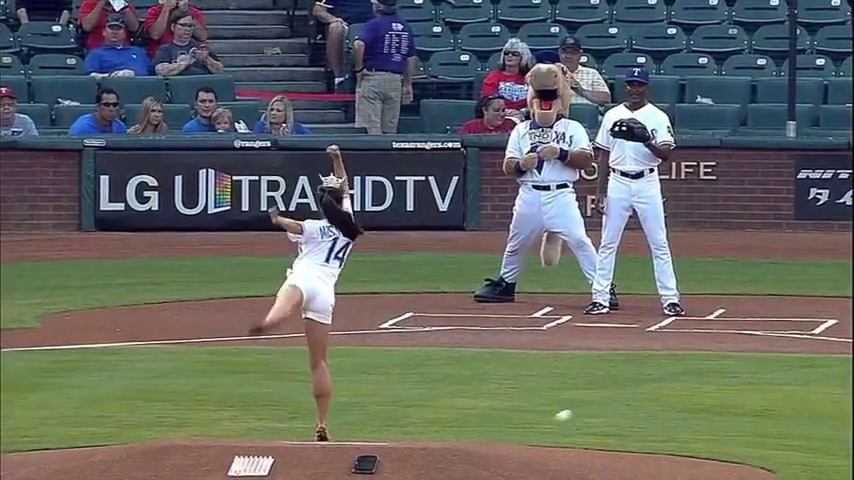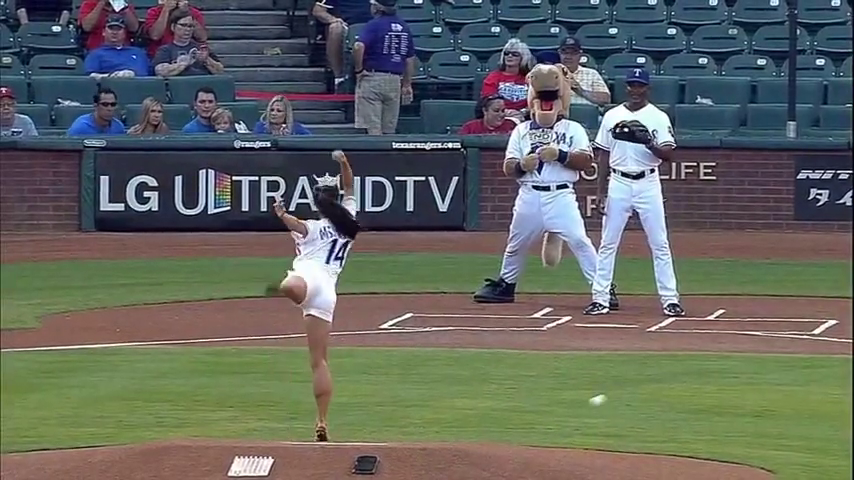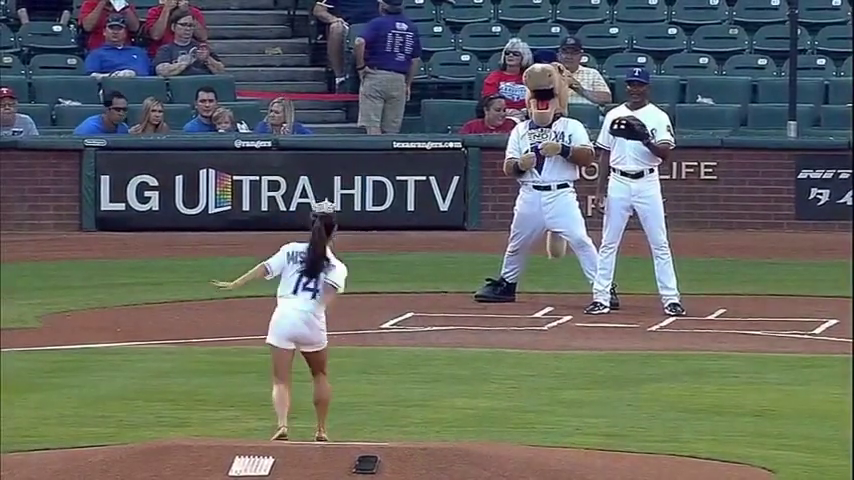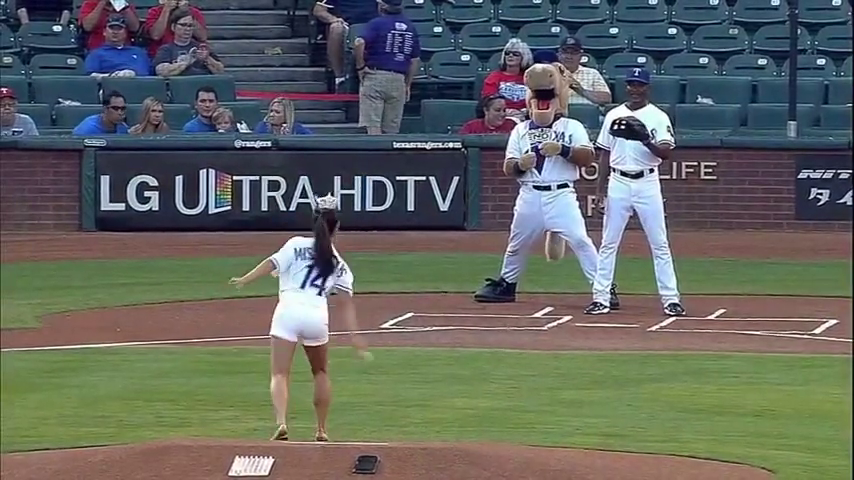
dt=0.3s
person 1, frame 1
left shoulder: (312, 227)
right shoulder: (348, 227)
left elbow: (295, 227)
right elbow: (343, 188)
left wrist: (279, 219)
right wrist: (338, 159)
left hip: (301, 283)
right hip: (324, 296)
right knee: (318, 362)
left ankle: (269, 321)
right ankle: (322, 425)
person 1, frame 2
left shoulder: (313, 227)
right shoulder: (346, 220)
left elbow: (296, 223)
right elbow: (349, 187)
left wrist: (282, 215)
right wrist: (344, 163)
left hip: (306, 279)
right hip: (327, 294)
right knee: (319, 361)
left ankle: (284, 288)
right ankle: (322, 423)
person 1, frame 3
left shoulder: (291, 250)
right shoulder: (335, 265)
left elbow: (263, 269)
right elbow: (333, 291)
left wrist: (235, 284)
right wrist: (320, 309)
left hip: (283, 319)
right hip: (312, 324)
left knee: (281, 383)
right knee: (320, 376)
left ankle: (282, 426)
right ankle: (321, 431)
person 1, frame 4
left shoulder: (296, 244)
right shoulder: (339, 264)
left elbow: (271, 263)
right elbow: (346, 305)
left wrist: (245, 279)
right wrist: (357, 339)
left hip: (288, 312)
right hip: (316, 318)
left knee: (279, 375)
right knee: (320, 374)
left ankle: (281, 424)
right ankle: (321, 431)
person 2, frame 1
left shoulder: (658, 117)
right shoulder: (612, 115)
left elbow: (667, 154)
right elbow: (604, 155)
left wrist: (649, 144)
right wrist: (600, 190)
left hip: (647, 184)
right hip: (618, 184)
left knee: (659, 244)
right knee: (608, 243)
left ankle: (670, 299)
right ankle: (600, 299)
person 2, frame 2
left shoulder: (659, 117)
right shoulder: (612, 116)
left elbow: (669, 155)
right elbow: (604, 155)
left wrist: (650, 144)
right wrist: (600, 190)
left hip: (648, 185)
right hip: (618, 184)
left knee: (660, 244)
right knee: (607, 244)
left ankle: (670, 299)
right ankle: (600, 299)
person 2, frame 3
left shoulder: (659, 117)
right shoulder: (613, 115)
left elbow: (666, 152)
right elbow: (605, 154)
left wrist: (646, 141)
right wrist: (600, 189)
left hip: (647, 184)
right hip: (618, 184)
left knee: (659, 243)
right knee: (608, 243)
left ankle: (670, 298)
right ankle: (600, 298)
person 2, frame 4
left shoulder: (659, 117)
right shoulder: (613, 115)
left elbow: (666, 153)
right elbow: (605, 154)
left wrist: (647, 141)
right wrist: (600, 189)
left hip: (647, 184)
right hip: (618, 184)
left knee: (659, 244)
right knee: (608, 243)
left ankle: (670, 298)
right ankle: (600, 298)
person 3, frame 1
left shoulder: (572, 127)
right shoulder: (521, 130)
left elbow: (587, 159)
right elbow: (508, 166)
left wrist: (561, 153)
right wrist: (521, 165)
left hip: (560, 196)
right hip: (529, 196)
left knee: (579, 240)
right knee: (516, 244)
left ankle: (603, 289)
right ankle: (504, 285)
person 3, frame 2
left shoulder: (573, 128)
right shoulder: (521, 130)
left elbow: (586, 161)
right elbow: (508, 167)
left wrist: (560, 154)
right wrist: (521, 165)
left hip: (560, 196)
right hip: (529, 196)
left knee: (578, 240)
right knee: (516, 243)
left ankle: (604, 289)
right ankle: (504, 285)
person 3, frame 3
left shoulder: (572, 126)
right shoulder: (520, 129)
left elbow: (587, 157)
right elbow: (508, 167)
left wrist: (562, 149)
right wrist: (519, 165)
left hip: (561, 196)
right hip: (529, 196)
left knee: (580, 240)
right knee: (517, 243)
right ankle: (505, 285)
person 3, frame 4
left shoulder: (572, 126)
right shoulder: (521, 130)
left elbow: (588, 157)
right elbow: (508, 167)
left wrist: (562, 150)
right wrist: (520, 165)
left hip: (560, 195)
right hip: (529, 196)
left knee: (580, 240)
right knee: (517, 244)
left ankle: (604, 289)
right ankle: (505, 285)
person 4, frame 1
left shoulder: (375, 23)
right shoulder: (405, 26)
left elbow: (358, 45)
right elbow: (411, 58)
left wrist: (358, 68)
right wrist: (407, 84)
left hip: (373, 78)
right hip: (395, 80)
left knee: (373, 127)
right knee: (389, 130)
person 4, frame 2
left shoulder: (374, 25)
right shoulder: (404, 27)
left elbow: (358, 47)
right elbow: (410, 59)
left wrist: (358, 69)
right wrist: (407, 84)
left hip: (372, 79)
right hip: (394, 81)
left knee: (373, 128)
right knee: (389, 130)
person 4, frame 3
left shoulder: (378, 23)
right shoulder: (411, 27)
left elbow: (359, 42)
right elbow: (416, 59)
left wrist: (360, 66)
right wrist: (408, 84)
left hip: (376, 76)
right hip: (399, 80)
left knee: (372, 126)
right knee: (392, 129)
person 4, frame 4
left shoulder: (377, 23)
right shoulder: (410, 27)
left elbow: (359, 43)
right elbow: (415, 59)
left wrist: (360, 66)
right wrist: (407, 84)
left hip: (375, 77)
right hip: (398, 80)
left knee: (373, 125)
right knee: (391, 130)
